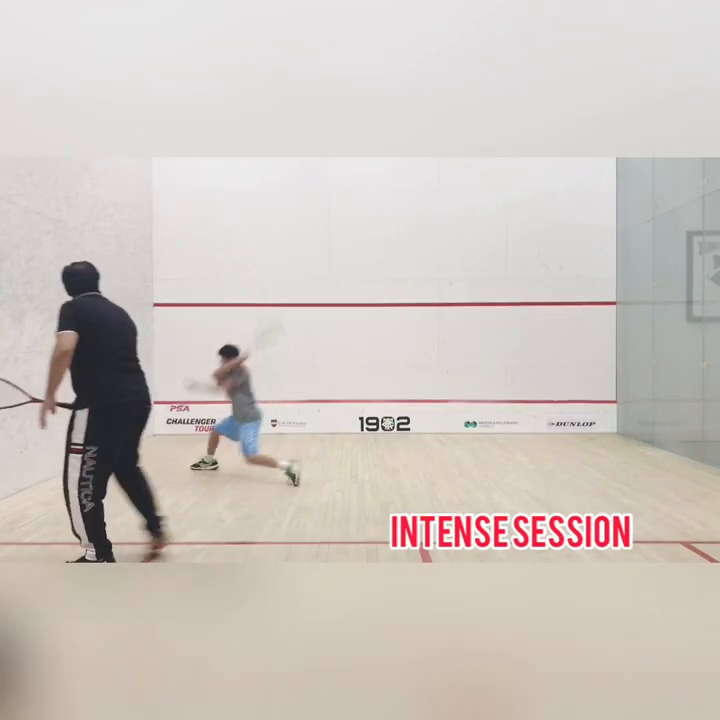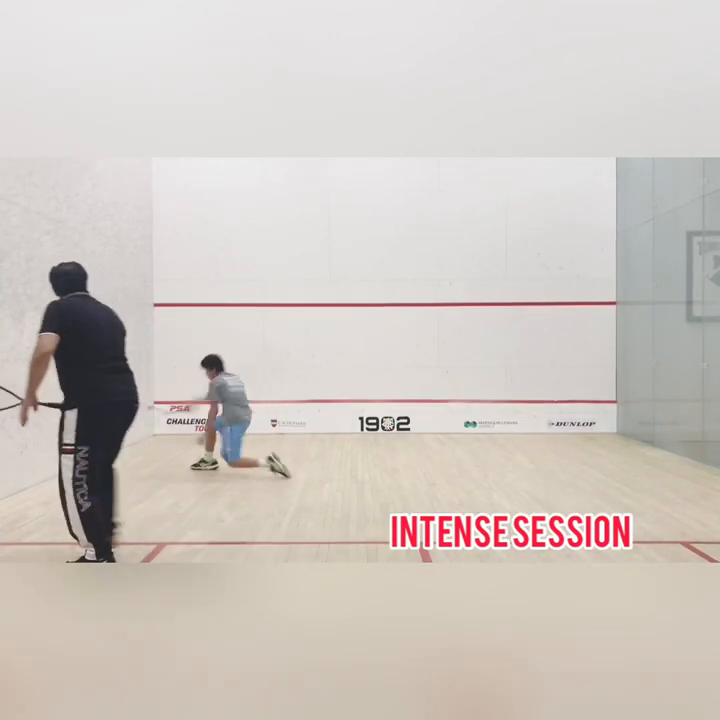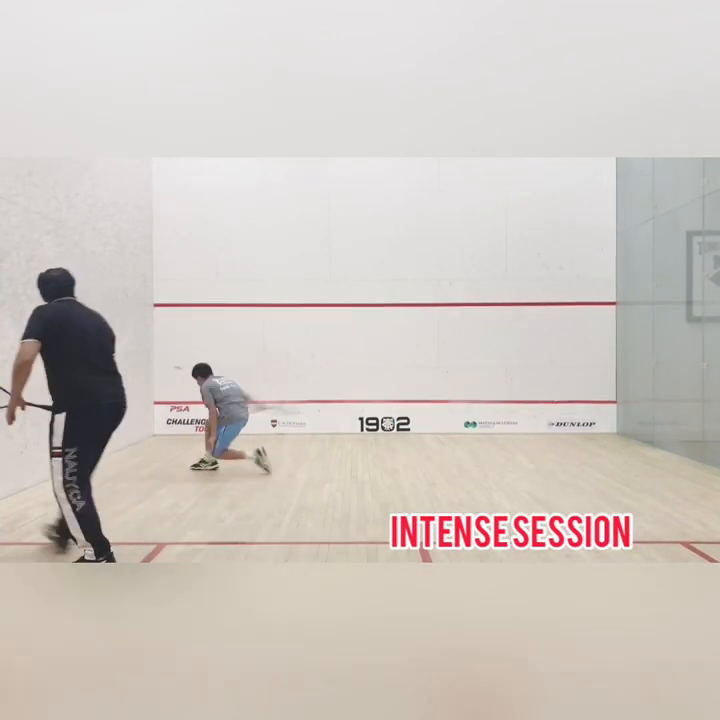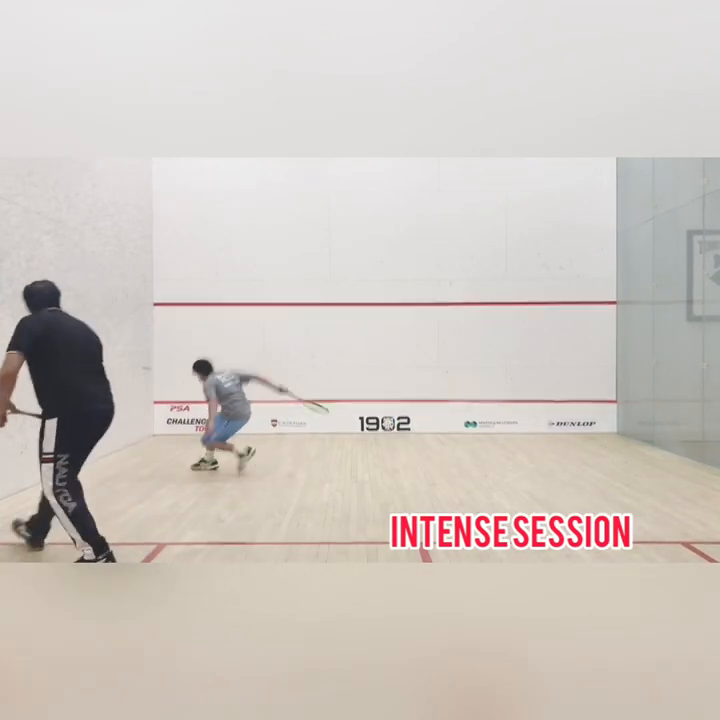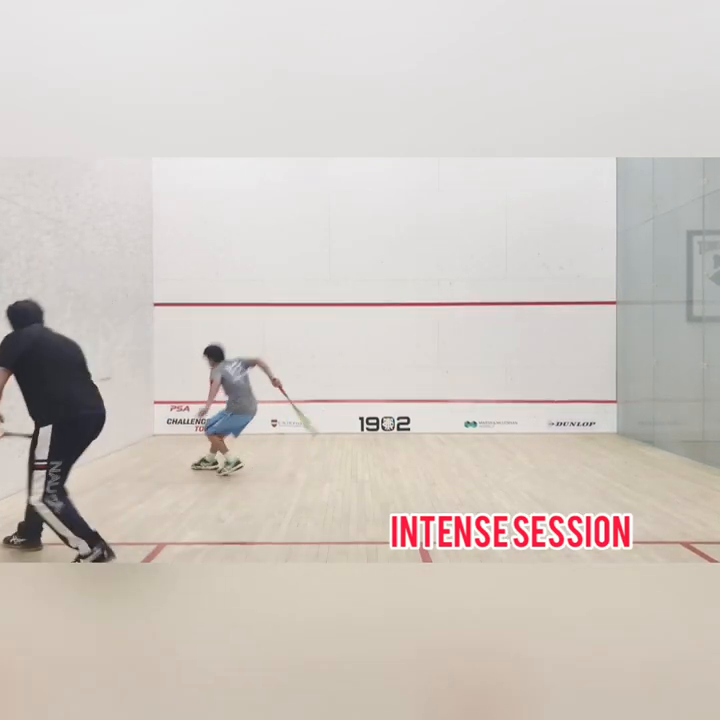
dt=0.1s
person 1, frame 1
left shoulder: (74, 308)
right shoulder: (121, 314)
left elbow: (64, 349)
left wrist: (49, 397)
left hip: (100, 405)
right hip: (138, 399)
left knee: (82, 481)
right knee: (128, 468)
left ankle: (99, 557)
right ankle: (156, 528)
person 1, frame 2
left shoulder: (60, 309)
right shoulder: (109, 314)
left elbow: (44, 351)
left wrist: (29, 395)
left hip: (88, 404)
right hip: (125, 398)
left knee: (78, 480)
right knee: (101, 470)
left ankle: (99, 555)
right ankle: (104, 531)
person 1, frame 3
left shoulder: (46, 313)
right shoulder: (97, 319)
left elbow: (24, 358)
left wrist: (14, 398)
left hip: (78, 407)
right hip: (113, 402)
left knee: (68, 481)
right knee: (76, 472)
left ankle: (98, 556)
right ankle: (64, 531)
person 1, frame 4
left shoulder: (31, 324)
right shoulder: (83, 328)
left hip: (68, 412)
right hip: (102, 407)
left knee: (57, 485)
right knee: (61, 476)
left ankle: (96, 554)
right ankle: (35, 530)
person 1, frame 5
right shoulder: (65, 342)
left hip: (63, 419)
right hip: (93, 413)
left knee: (42, 493)
right knee: (42, 477)
left ankle: (94, 549)
right ankle: (29, 534)
